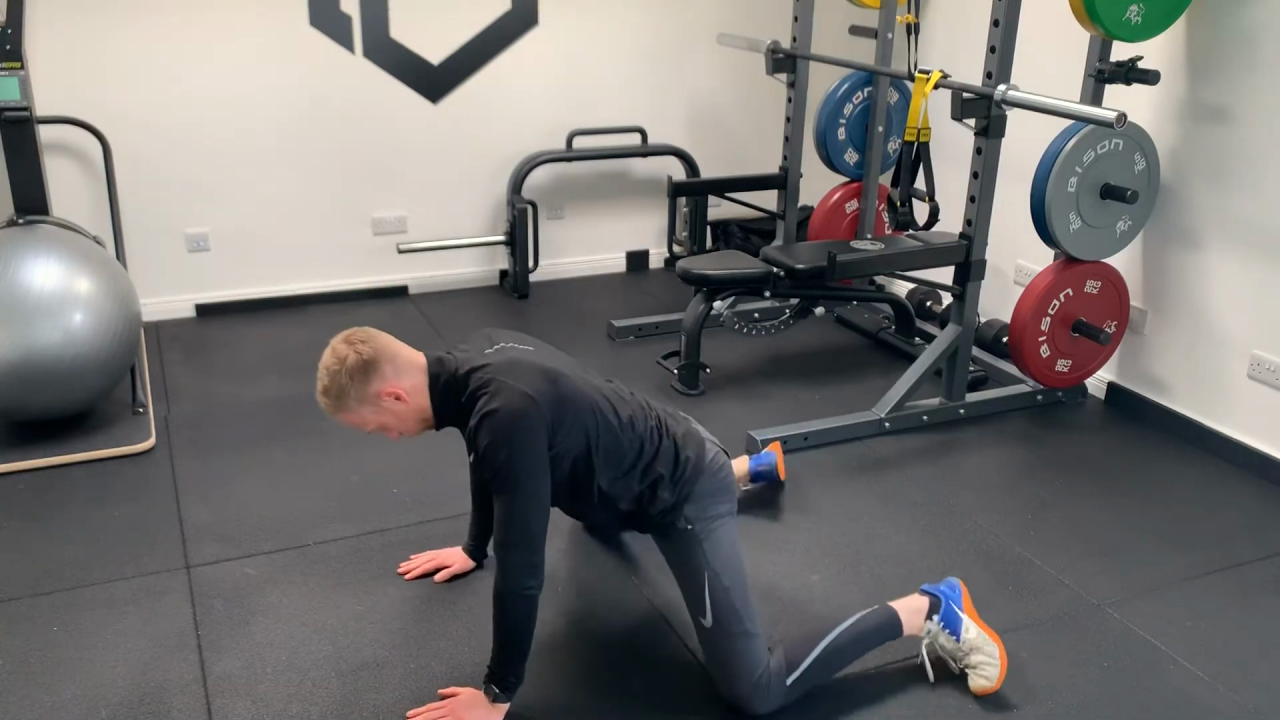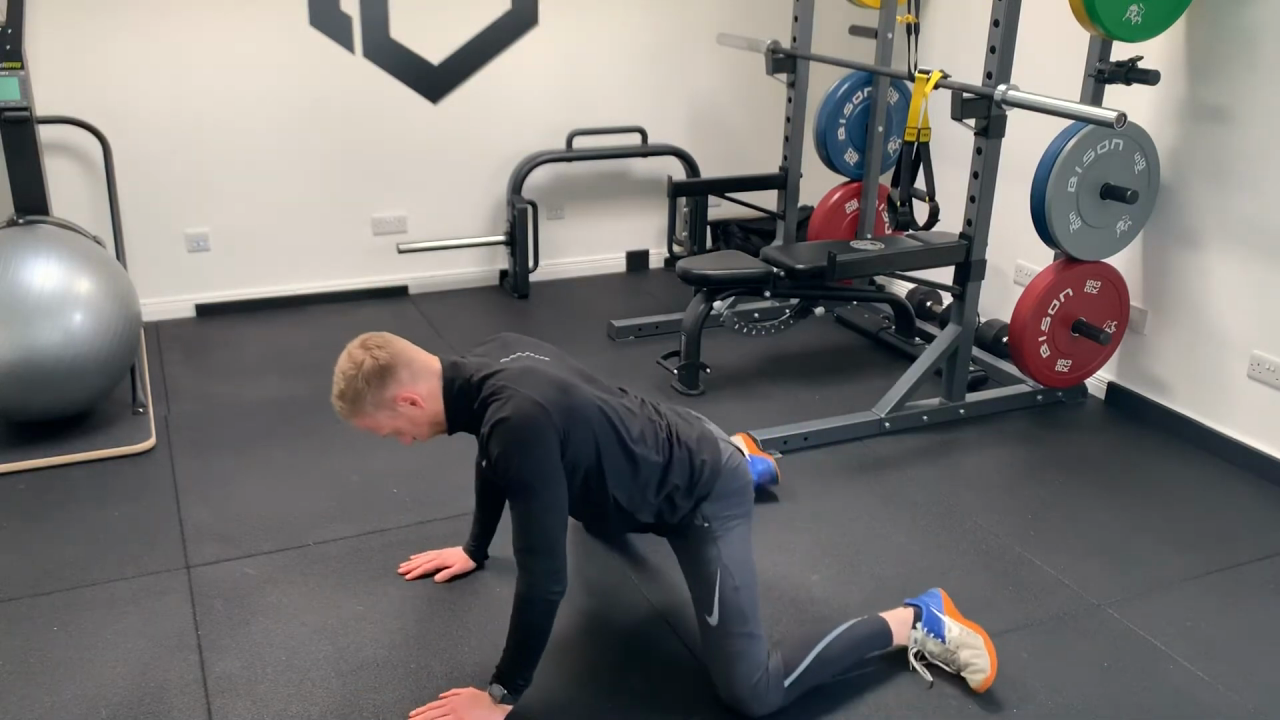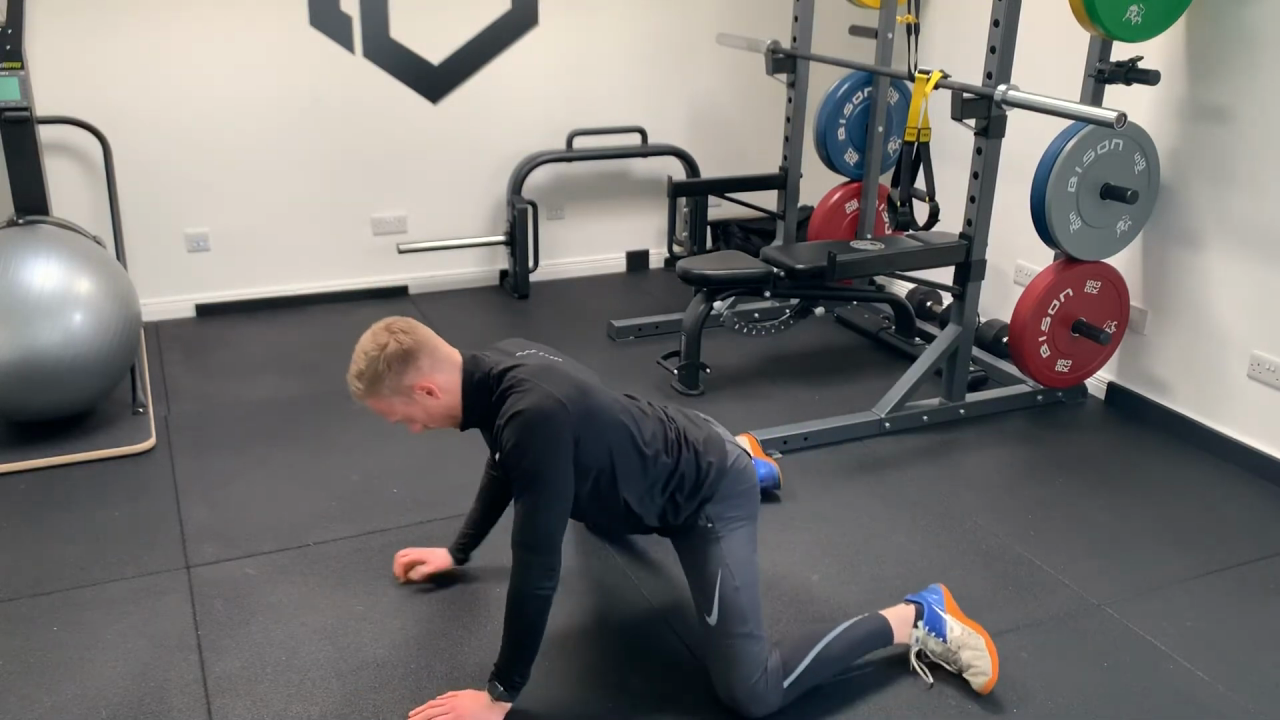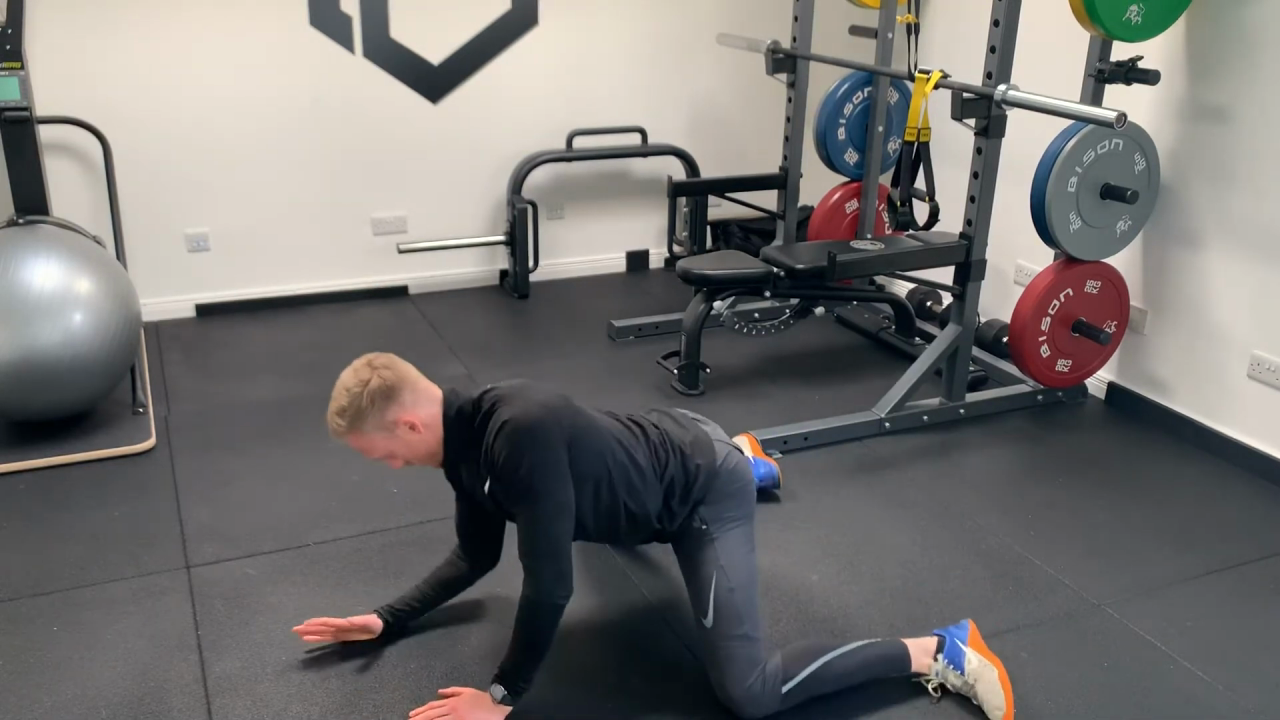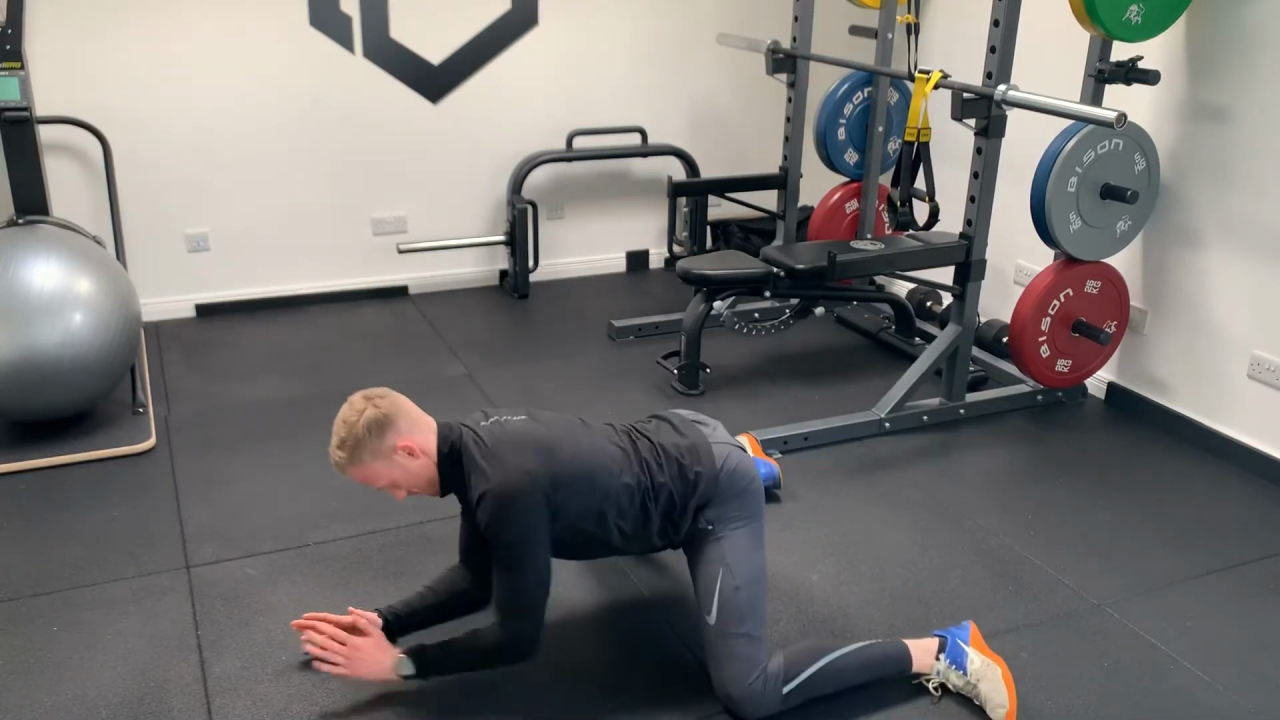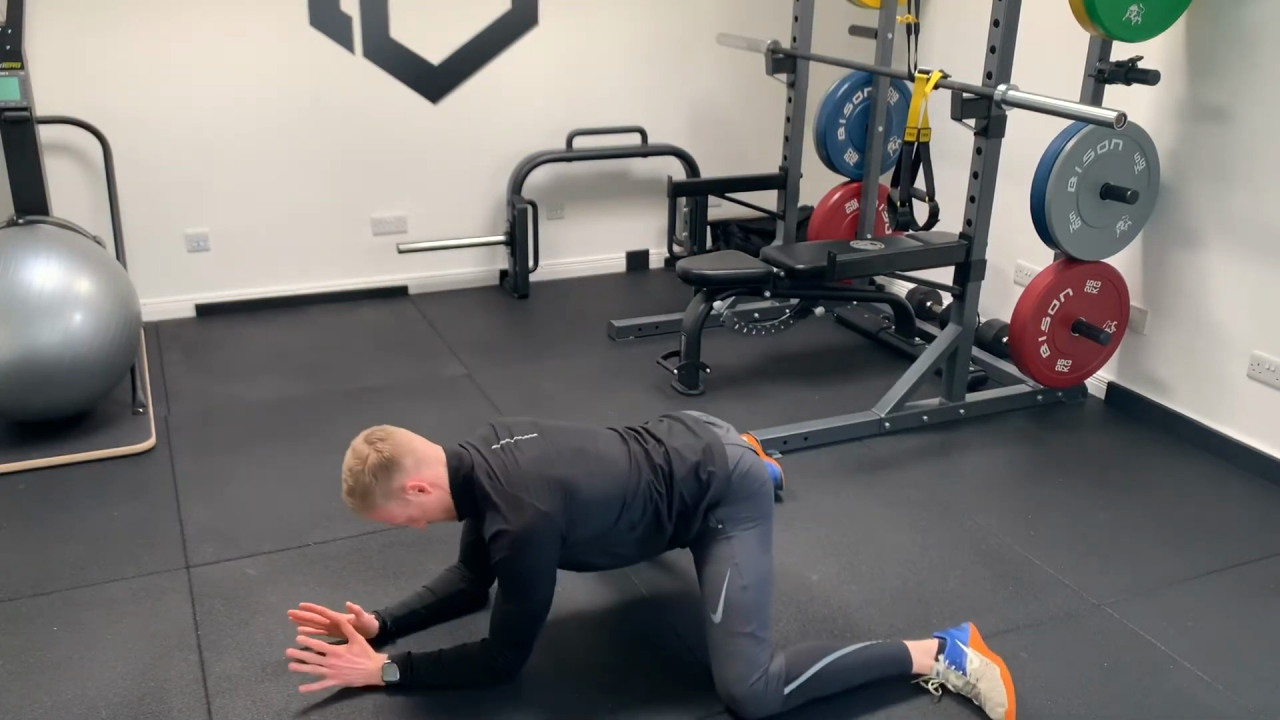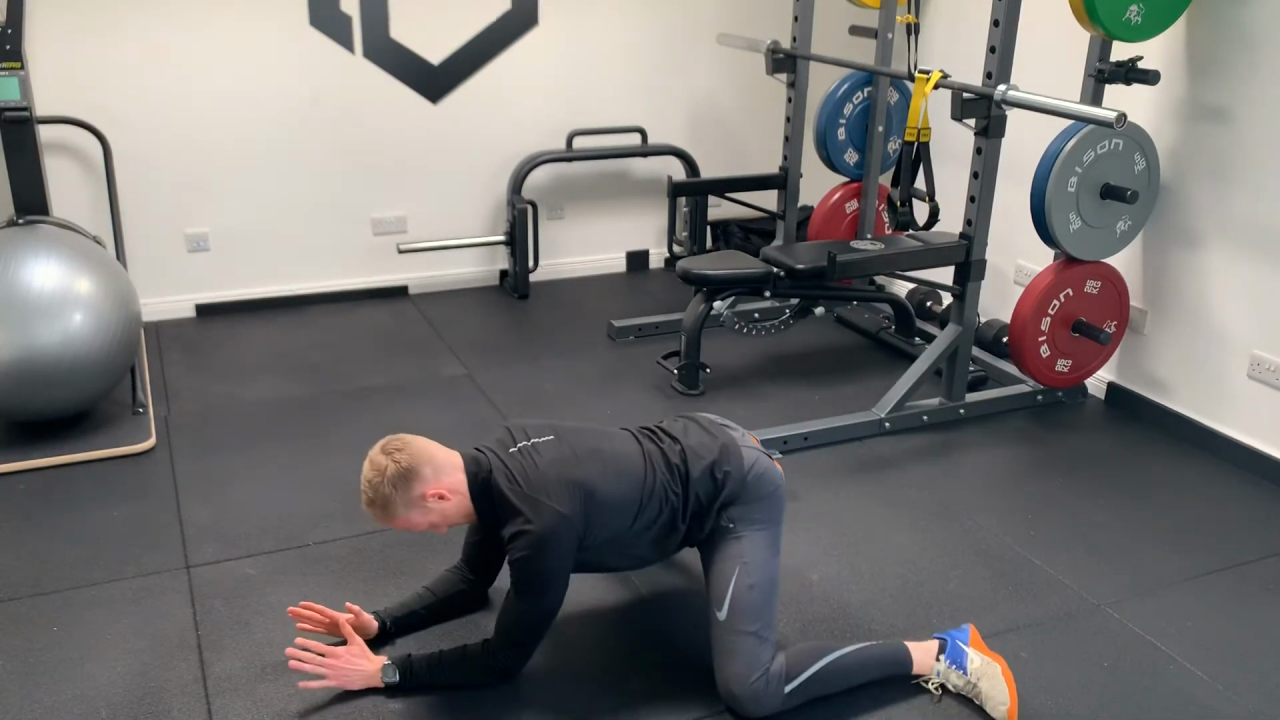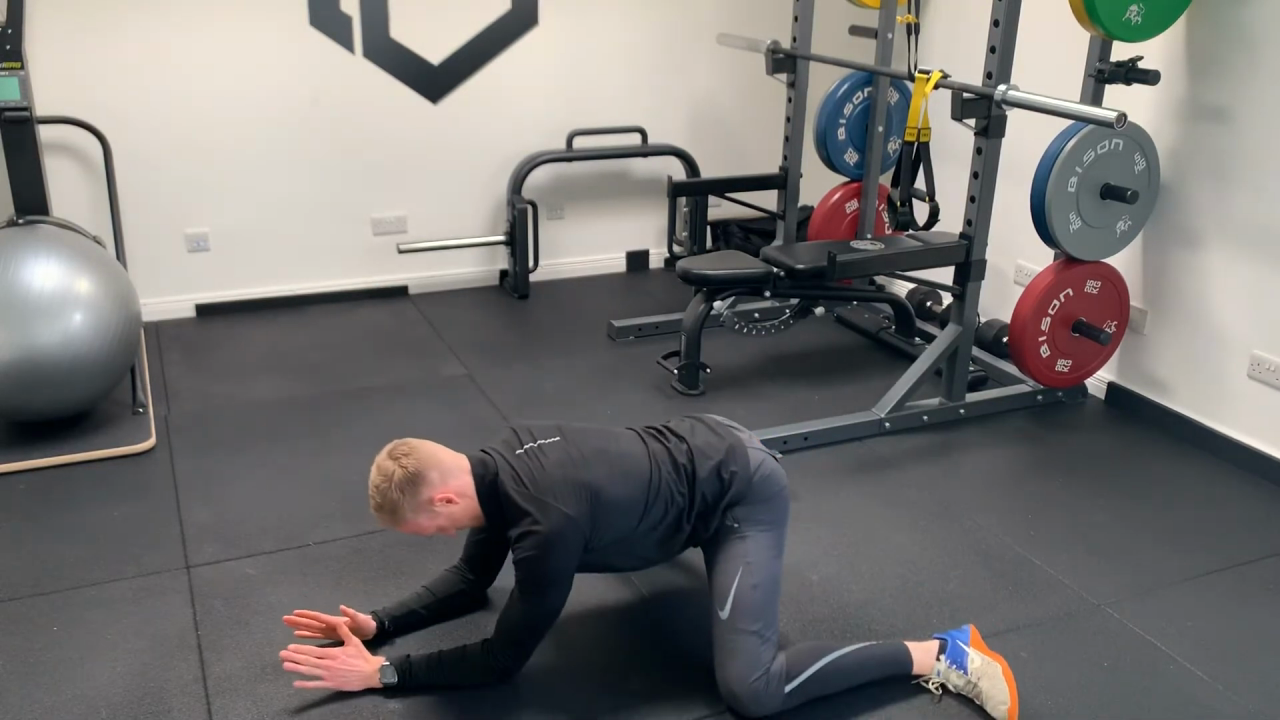
dt=0.4s
person 1, frame 1
left shoulder: (506, 411)
right shoulder: (471, 360)
left elbow: (522, 569)
right elbow: (487, 465)
right wrist: (471, 547)
left hip: (683, 492)
right hip: (650, 459)
right knee: (596, 516)
left ankle: (929, 610)
right ankle: (749, 469)
person 1, frame 2
left shoulder: (517, 419)
right shoulder: (485, 363)
left elbow: (545, 576)
right elbow: (492, 461)
right wrist: (473, 548)
left hip: (703, 494)
right hip: (668, 449)
right knee: (595, 518)
left ankle: (915, 621)
right ankle: (742, 460)
person 1, frame 3
left shoulder: (533, 414)
right shoulder: (499, 366)
left elbow: (537, 571)
right elbow: (504, 466)
right wrist: (457, 551)
left hip: (708, 493)
right hip: (673, 454)
right knee: (587, 509)
left ankle: (915, 619)
right ankle: (743, 458)
person 1, frame 4
left shoulder: (521, 431)
right shoulder: (468, 433)
left elbow: (549, 583)
right elbow: (475, 556)
right wrist: (383, 620)
left hip: (706, 492)
right hip: (670, 444)
right knee: (588, 512)
left ankle: (934, 653)
right ankle: (742, 455)
person 1, frame 5
left shoulder: (504, 486)
right shoulder: (470, 446)
left elbow: (518, 634)
right elbow: (476, 579)
right wrist: (384, 621)
left hip: (712, 492)
right hip: (675, 438)
left ankle: (938, 653)
right ankle: (747, 458)
person 1, frame 6
left shoulder: (522, 518)
right shoulder: (480, 456)
left elbow: (504, 656)
right elbow: (472, 580)
right wrist: (380, 623)
left hip: (724, 494)
right hip: (684, 439)
left ankle: (938, 654)
right ankle: (749, 458)
person 1, frame 7
left shoulder: (540, 520)
right shoulder: (493, 462)
left elbow: (506, 657)
right elbow: (472, 580)
right wrist: (379, 624)
left hip: (736, 493)
right hip: (693, 440)
left ankle: (938, 656)
person 1, frame 8
left shoulder: (547, 522)
right shoulder: (497, 463)
left elbow: (506, 656)
right elbow: (471, 580)
right wrist: (379, 622)
left hip: (742, 493)
right hip: (697, 442)
left ankle: (940, 655)
